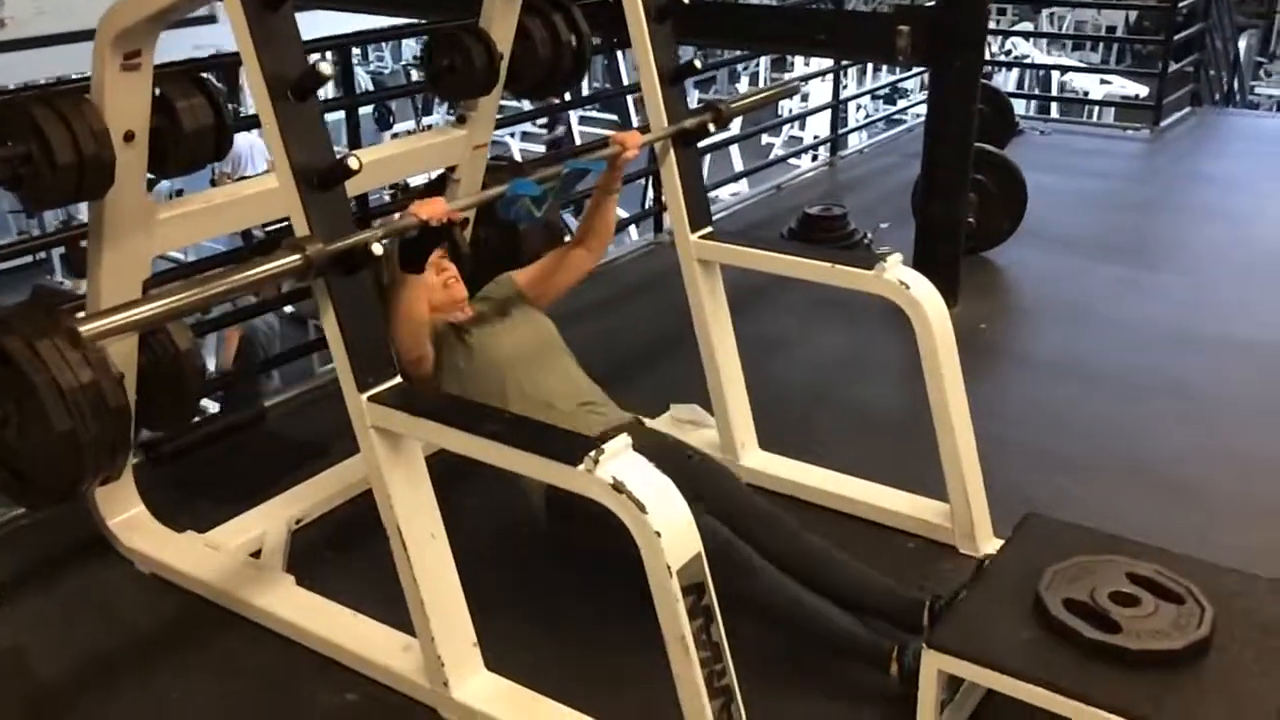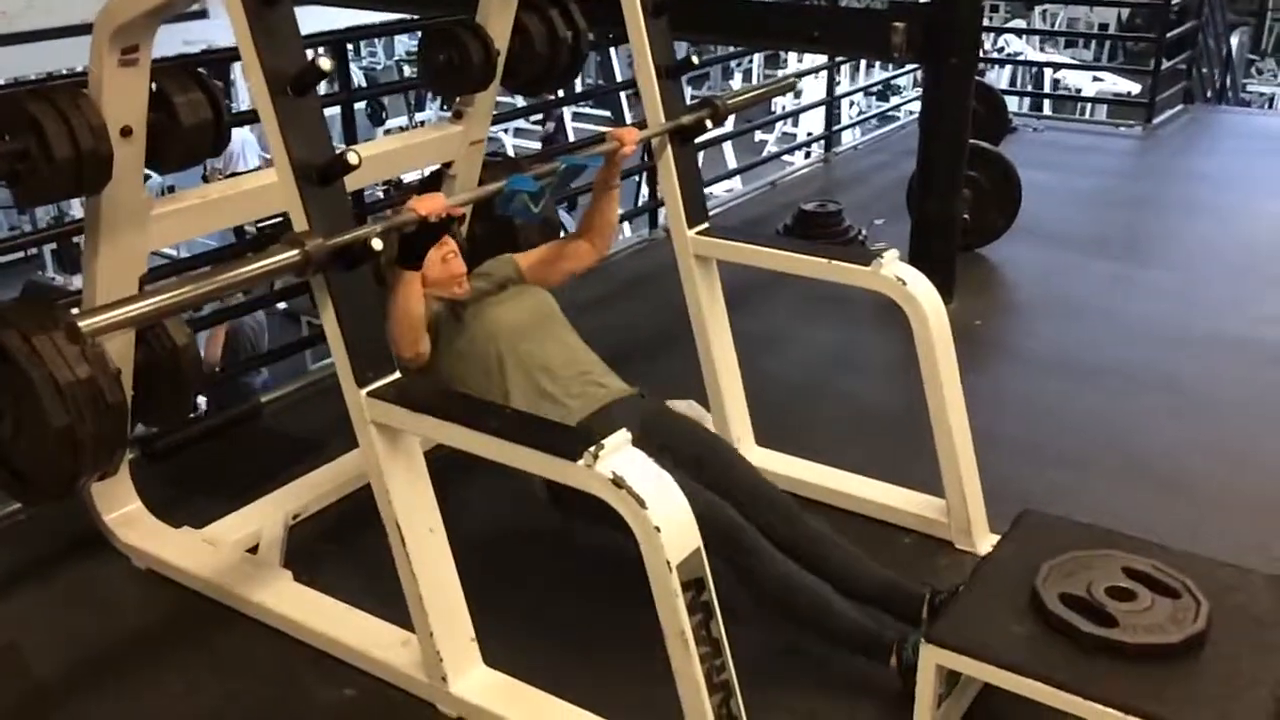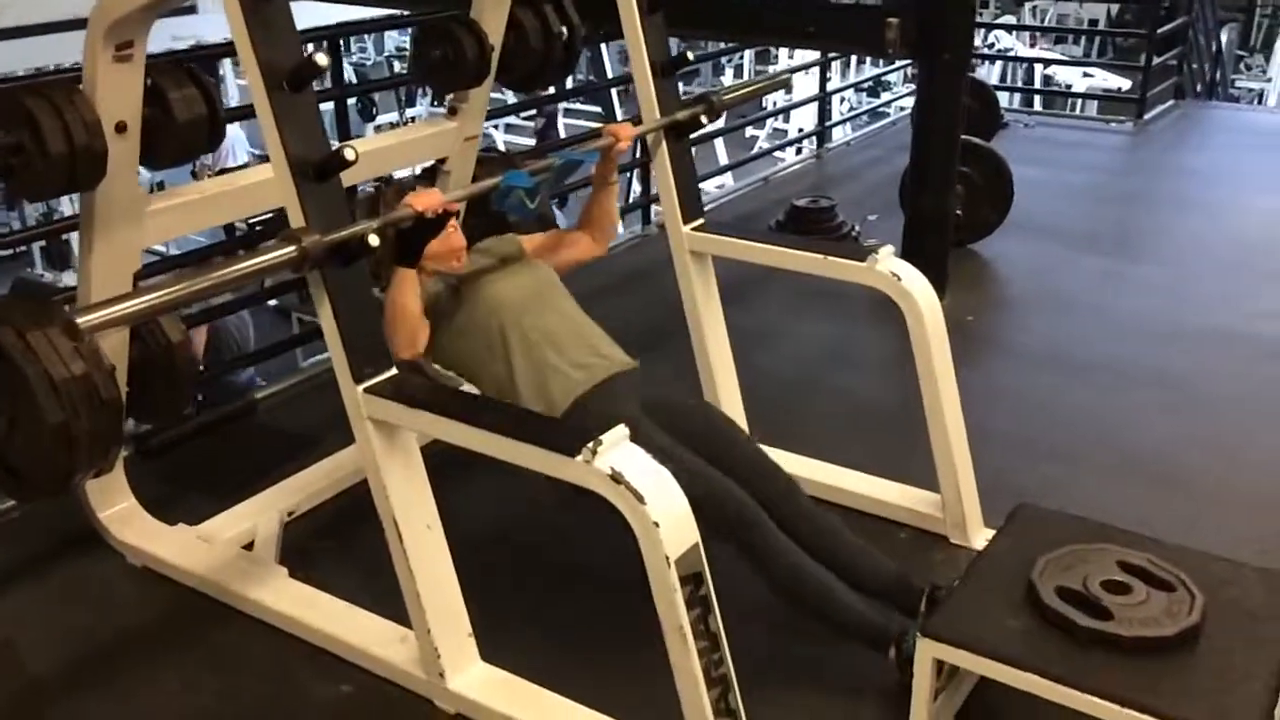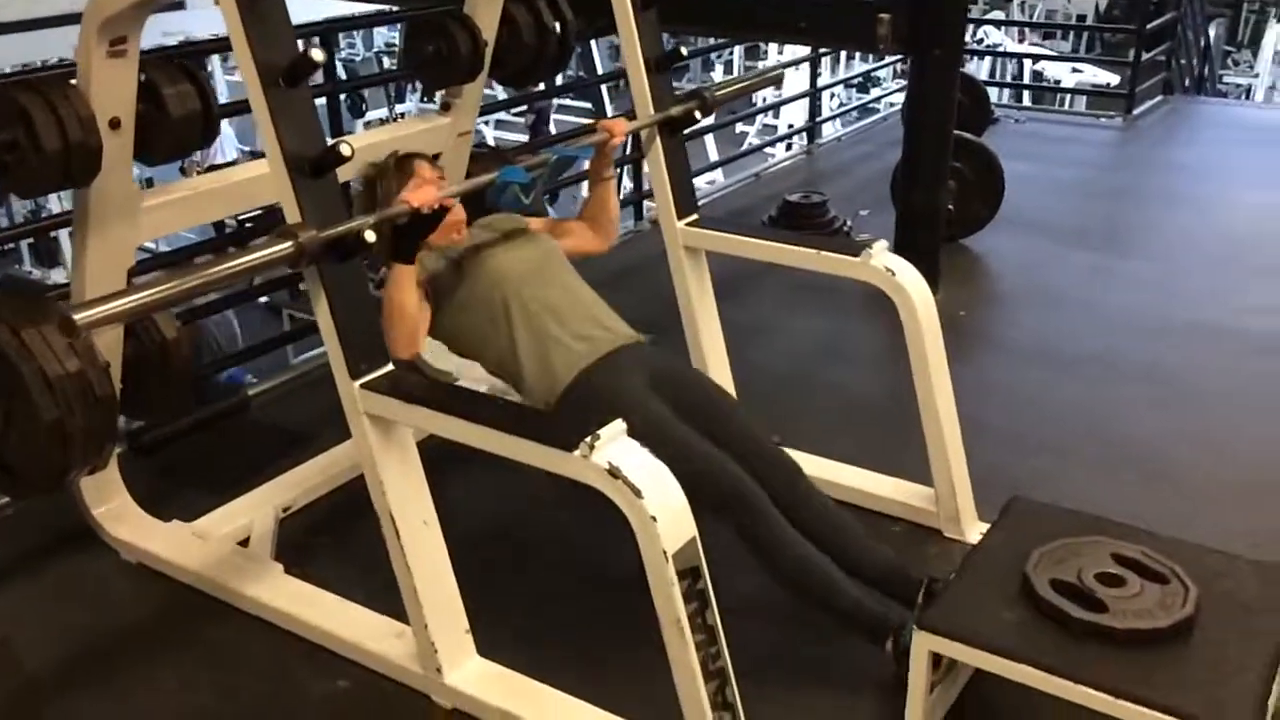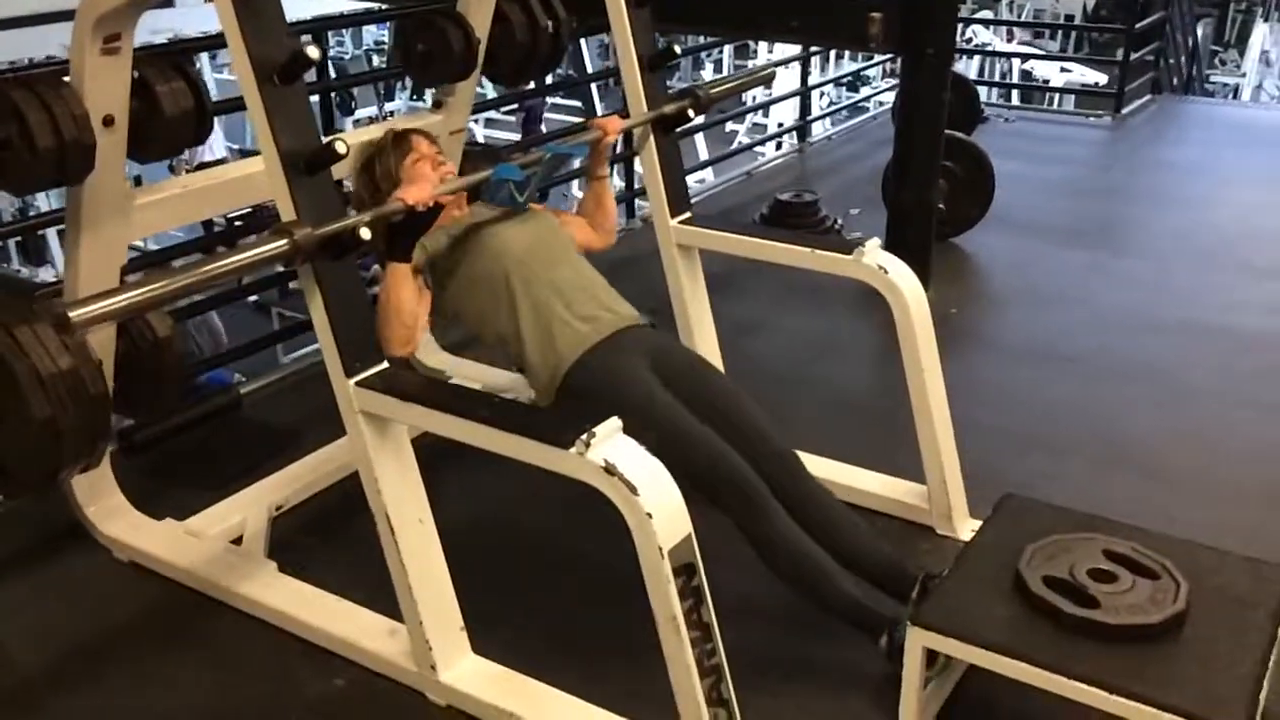
dt=0.1s
person 1, frame 1
left shoulder: (500, 301)
right shoulder: (435, 357)
left elbow: (584, 250)
right elbow: (408, 346)
left wrist: (611, 178)
left hip: (627, 436)
left knee: (768, 526)
right knee: (726, 558)
left ankle: (926, 613)
right ankle: (899, 658)
person 1, frame 2
left shoulder: (498, 273)
right shoulder: (430, 321)
left elbow: (590, 246)
right elbow: (407, 351)
left wrist: (609, 171)
right wrist: (411, 251)
left hip: (631, 409)
left knee: (774, 509)
right knee: (732, 537)
left ankle: (923, 605)
right ankle: (897, 648)
person 1, frame 3
left shoulder: (497, 252)
right shoulder: (430, 300)
left elbow: (591, 238)
right elbow: (404, 348)
left wrist: (607, 165)
right wrist: (408, 245)
left hip: (631, 383)
right hip: (579, 418)
left knee: (776, 492)
right knee: (739, 517)
left ankle: (920, 599)
right ankle: (898, 640)
person 1, frame 4
left shoulder: (505, 222)
right shoulder: (428, 273)
left elbow: (599, 234)
right elbow: (403, 347)
left wrist: (603, 161)
right wrist: (405, 243)
left hip: (642, 358)
right hip: (585, 390)
left knee: (780, 477)
right knee: (741, 500)
left ankle: (917, 592)
right ankle: (894, 630)
person 1, frame 5
left shoulder: (500, 209)
right shoulder: (427, 252)
left elbow: (598, 231)
right elbow: (400, 344)
left wrist: (598, 158)
right wrist: (400, 237)
left hip: (645, 342)
right hip: (587, 374)
left knee: (780, 467)
right knee: (740, 491)
left ankle: (912, 586)
right ankle: (890, 626)
